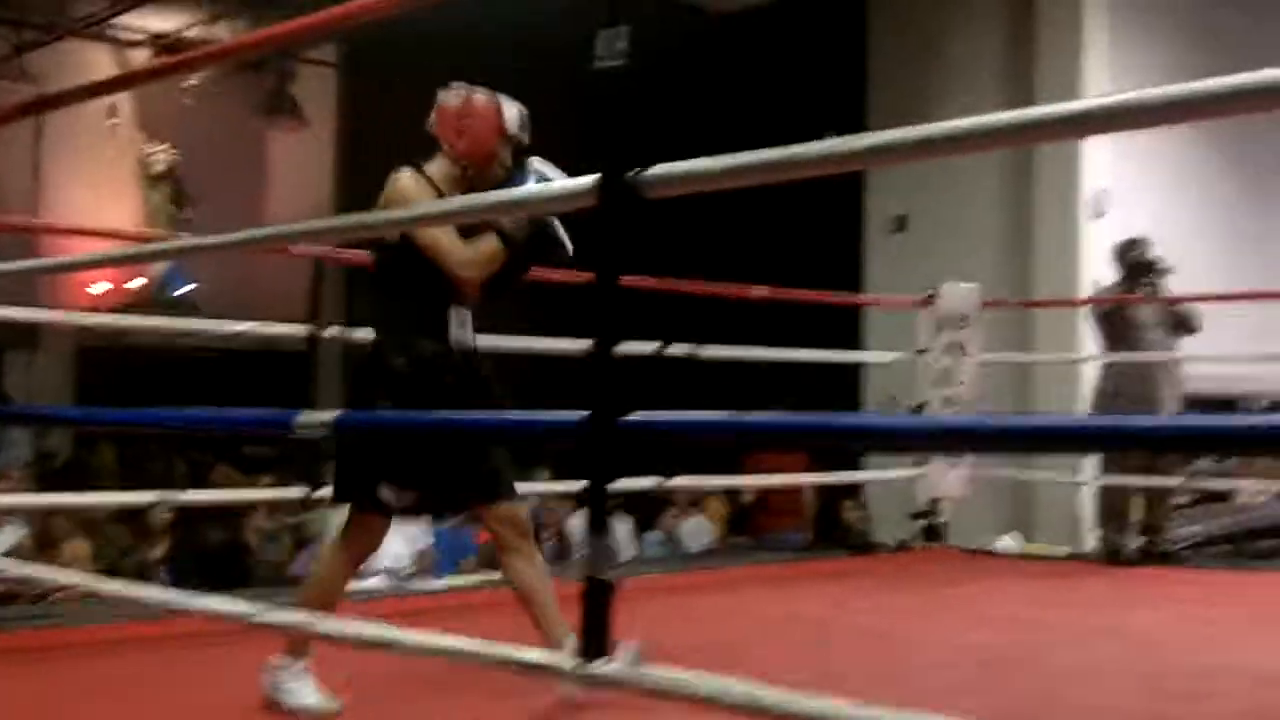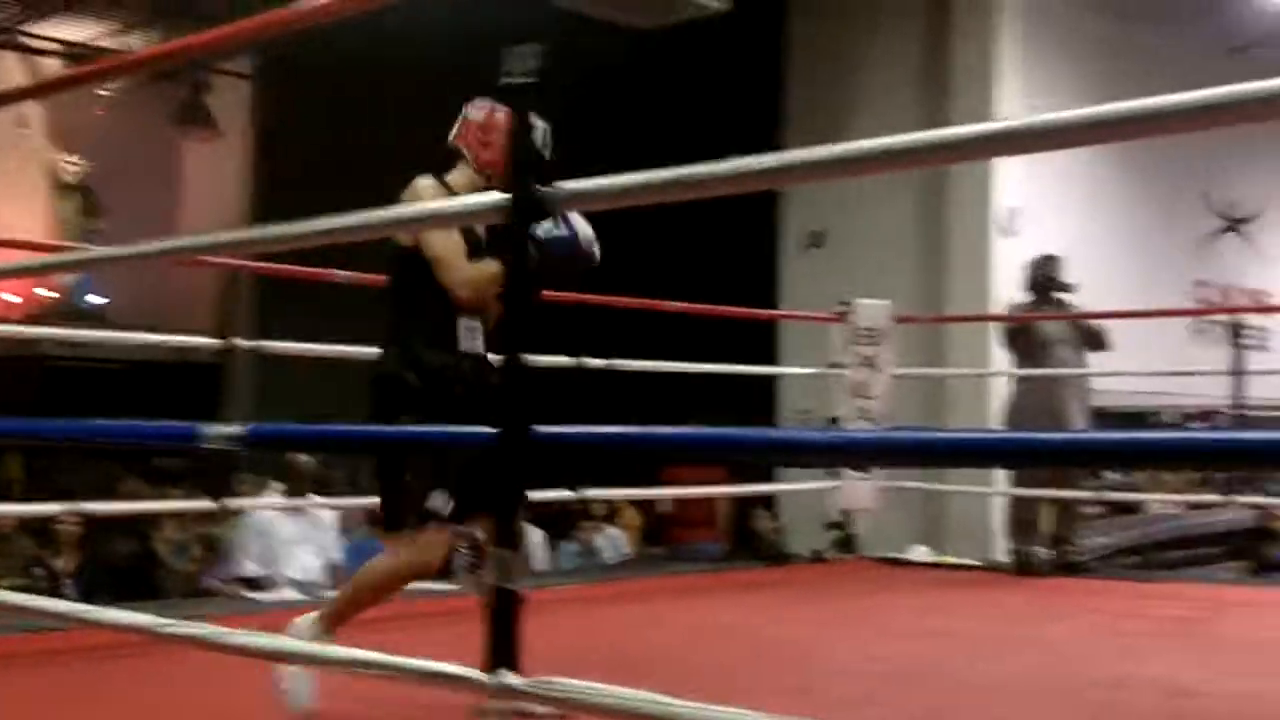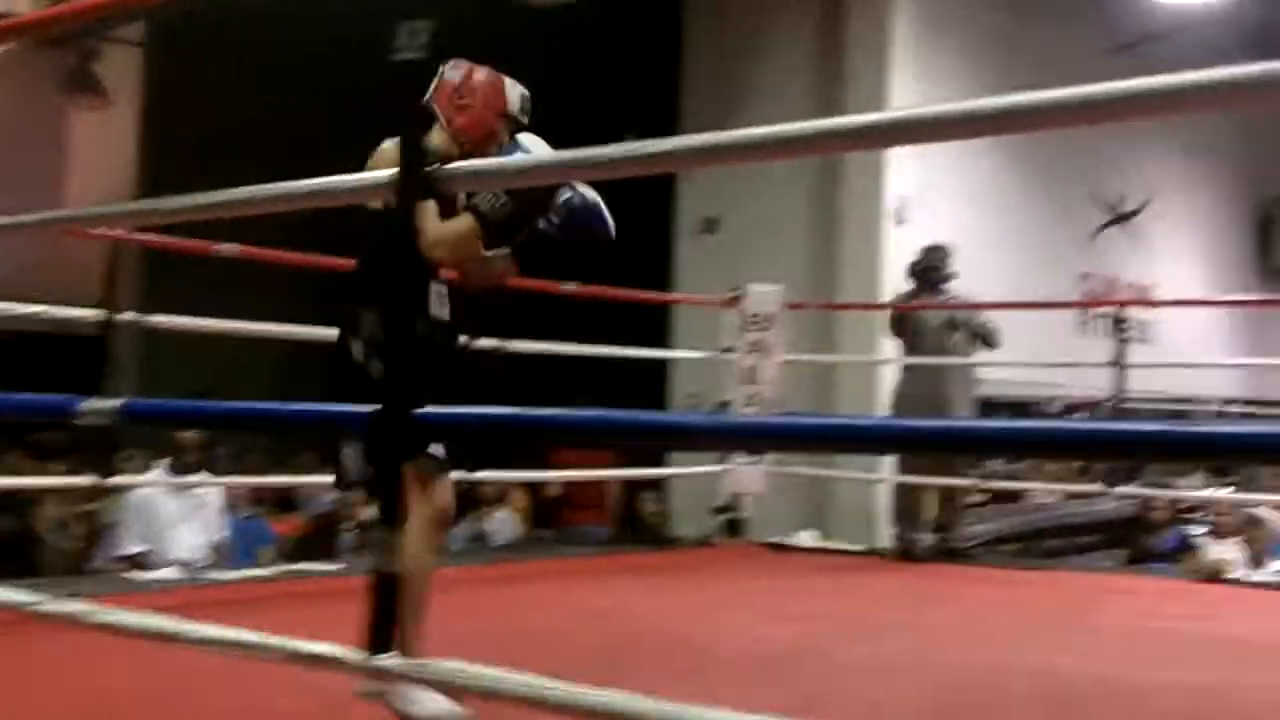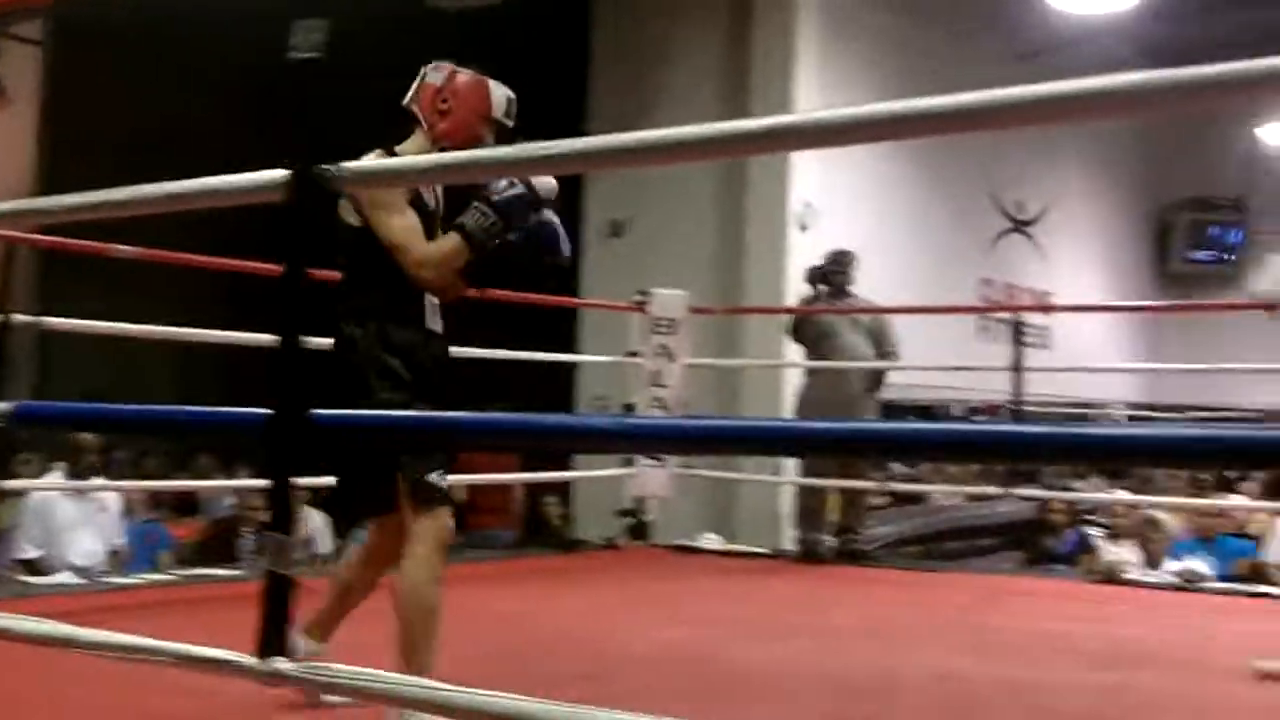
dt=0.2s
person 1, frame 1
left shoulder: (460, 204)
right shoulder: (408, 188)
right elbow: (463, 266)
left wrist: (518, 252)
right wrist: (520, 220)
left hip: (455, 378)
right hip: (405, 378)
left knee: (513, 525)
right knee: (364, 531)
left ankle: (566, 658)
right ankle: (287, 665)
person 1, frame 2
right shoulder: (427, 196)
right elbow: (462, 286)
left wrist: (544, 264)
right wrist: (537, 246)
left hip: (466, 388)
right hip: (418, 385)
left knee: (500, 534)
right knee: (427, 546)
right ankle: (314, 631)
person 1, frame 3
right shoulder: (398, 157)
left elbow: (479, 271)
right elbow: (437, 246)
left wrist: (541, 232)
right wrist: (504, 200)
left hip: (429, 351)
right hip: (385, 351)
left knee: (417, 509)
right knee: (429, 502)
left ankle: (383, 661)
person 1, frame 4
left shoulder: (435, 191)
right elbow: (423, 265)
left wrist: (503, 246)
right wrist: (493, 211)
left hip: (413, 369)
right hip: (378, 369)
left knee: (391, 534)
right knee: (430, 529)
left ankle: (306, 642)
person 2, frame 1
left shoulder: (1163, 299)
right shoulder: (1110, 296)
left elbow: (1192, 324)
right elbow: (1110, 319)
left wrist: (1161, 294)
right wrist: (1133, 284)
left hip: (1163, 396)
right hip: (1124, 397)
left knee: (1161, 468)
right knee: (1121, 467)
left ankle: (1154, 536)
right ankle: (1116, 538)
person 2, frame 2
left shoulder: (1074, 314)
right shoulder: (1021, 313)
left elbow: (1102, 342)
right elbow: (1013, 338)
left wrist: (1071, 315)
right wrist: (1038, 301)
left hip: (1072, 411)
right hip: (1034, 412)
left knee: (1070, 480)
right knee: (1030, 480)
left ankle: (1063, 546)
right ankle: (1026, 548)
person 2, frame 3
left shoulder: (964, 306)
right shoulder: (908, 303)
left elbow: (992, 339)
right elbow: (897, 327)
left wrist: (965, 324)
right wrist: (918, 291)
left hip: (957, 400)
right hip: (919, 400)
left knee: (954, 467)
right knee: (915, 467)
left ankle: (944, 533)
right ankle: (909, 535)
person 2, frame 4
left shoulder: (869, 309)
right shoulder: (813, 306)
left elbow: (890, 352)
right elbow: (797, 334)
left wrist: (880, 367)
right wrist: (815, 293)
left hip: (860, 404)
right hip: (822, 402)
left knee: (857, 471)
right knee: (817, 469)
left ankle: (849, 534)
right ankle: (812, 536)
